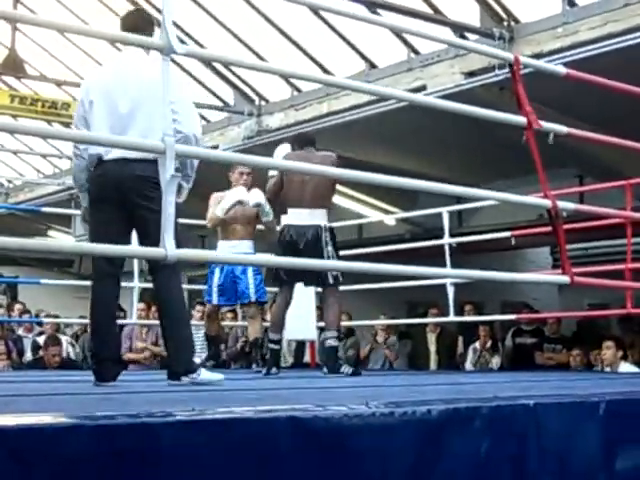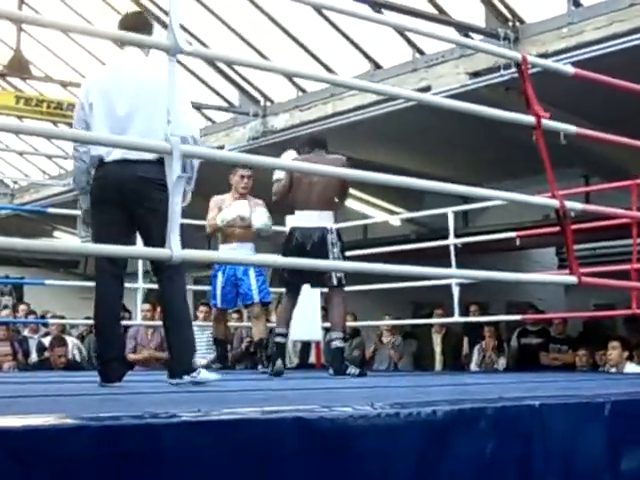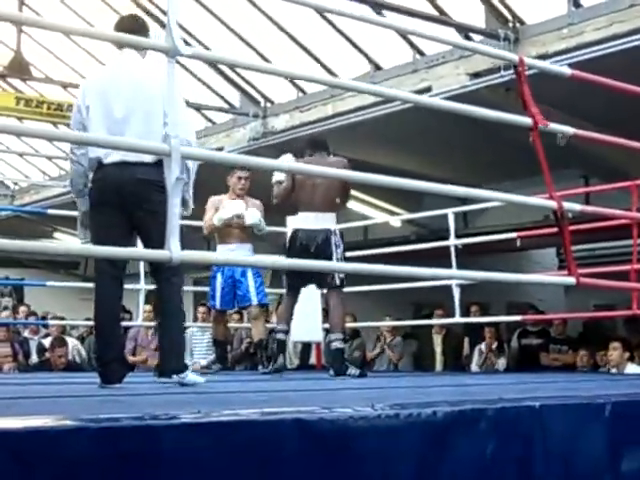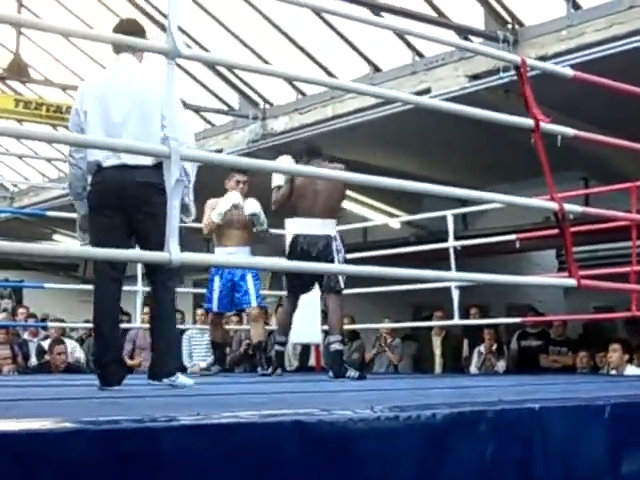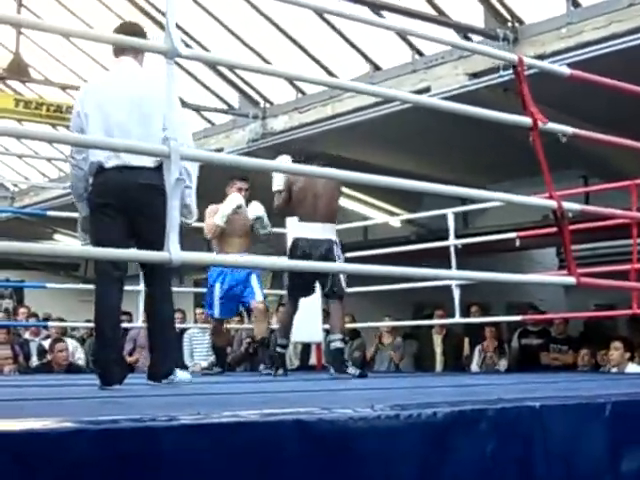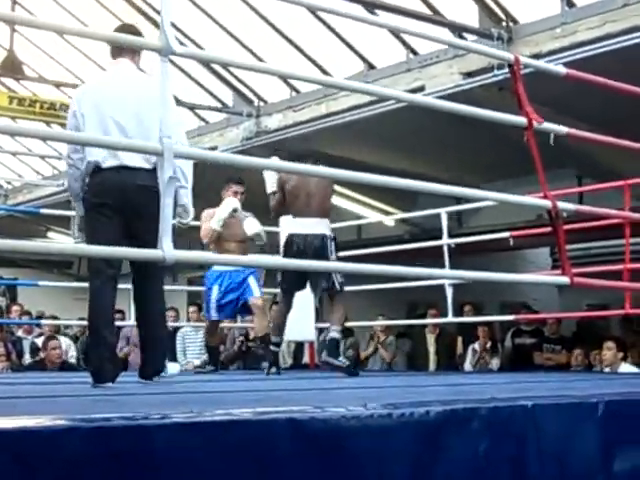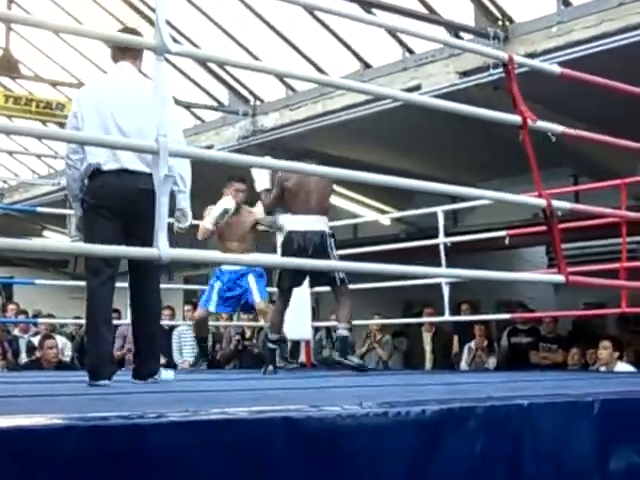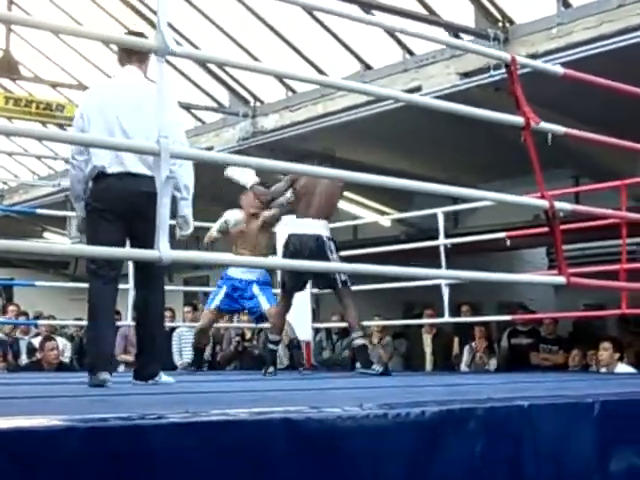
dt=0.1s
person 1, frame 1
left shoulder: (95, 79)
right shoulder: (164, 74)
left elbow: (80, 142)
right elbow: (189, 132)
left wrist: (83, 192)
right wrist: (185, 179)
left hip: (106, 177)
right hip: (148, 174)
left knee: (106, 272)
right knee: (165, 269)
left ankle: (105, 368)
right ankle: (182, 365)
person 1, frame 2
left shoulder: (94, 80)
right shoulder: (162, 74)
left elbow: (81, 145)
right elbow: (187, 134)
left wrist: (84, 193)
right wrist: (187, 181)
left hip: (108, 178)
right hip: (151, 176)
left knee: (109, 273)
right knee: (169, 270)
left ankle: (110, 368)
right ankle: (183, 365)
person 1, frame 3
left shoulder: (92, 83)
right shoulder: (160, 80)
left elbow: (78, 148)
right elbow: (183, 137)
left wrist: (82, 199)
right wrist: (186, 187)
left hip: (107, 181)
right hip: (149, 179)
left knee: (109, 275)
right knee: (166, 272)
left ankle: (111, 370)
right ankle: (173, 365)
person 1, frame 4
left shoulder: (90, 88)
right shoulder: (158, 84)
left elbow: (76, 152)
right elbow: (181, 141)
left wrist: (81, 203)
right wrist: (186, 193)
left hip: (106, 184)
right hip: (148, 182)
left knee: (108, 277)
right knee: (162, 275)
left ankle: (109, 372)
right ankle: (166, 367)
person 1, frame 5
left shoulder: (90, 91)
right shoulder: (158, 87)
left elbow: (78, 154)
right elbow: (180, 143)
left wrist: (82, 205)
right wrist: (188, 195)
left hip: (106, 186)
right hip: (149, 184)
left knee: (109, 278)
right knee: (158, 277)
left ankle: (110, 371)
right ankle: (163, 368)
person 1, frame 6
left shoulder: (87, 91)
right shoulder: (155, 88)
left elbow: (74, 154)
right elbow: (175, 144)
left wrist: (79, 203)
right wrist: (184, 194)
left hip: (102, 186)
right hip: (145, 185)
left knee: (103, 276)
right knee: (149, 277)
left ankle: (103, 369)
right ankle: (153, 366)
person 1, frame 7
left shoulder: (87, 94)
right shoulder: (155, 93)
left elbow: (73, 155)
right elbow: (174, 149)
left wrist: (77, 204)
right wrist: (182, 199)
left hip: (102, 188)
right hip: (144, 188)
left knee: (100, 275)
right knee: (145, 278)
left ankle: (100, 366)
right ankle: (147, 367)
person 1, frame 8
left shoulder: (93, 96)
right shoulder: (160, 97)
left elbow: (78, 157)
right elbow: (178, 154)
left wrist: (80, 205)
right wrist: (184, 205)
left hip: (106, 191)
right hip: (147, 191)
left knee: (102, 277)
right knee: (150, 281)
left ankle: (100, 364)
right ankle: (148, 368)
person 2, frame 1
left shoulder: (286, 159)
right shoulder: (331, 159)
left elbow: (271, 196)
left wrist: (274, 171)
left hip: (290, 230)
right hip: (317, 230)
left knee: (284, 295)
right knee: (331, 292)
left ankle: (273, 360)
right ankle: (331, 359)
person 2, frame 2
left shoulder: (295, 162)
right shoulder: (340, 162)
left elbow: (277, 197)
left wrist: (279, 174)
left hip: (297, 232)
right hip: (323, 232)
left knee: (290, 295)
right knee: (336, 293)
left ankle: (278, 356)
right ankle: (337, 360)
person 2, frame 3
right shoulder: (342, 164)
left elbow: (278, 199)
left wrist: (279, 176)
left hip: (299, 233)
right hip: (326, 233)
left knee: (291, 295)
right knee: (334, 294)
left ankle: (279, 354)
right ankle: (337, 360)
person 2, frame 4
left shoulder: (296, 173)
right shoulder: (339, 170)
left elbow: (276, 204)
left wrist: (278, 180)
left hip: (300, 239)
right hip: (327, 239)
left knee: (290, 299)
right knee: (333, 297)
left ankle: (278, 359)
right ankle: (336, 362)
person 2, frame 5
left shoulder: (293, 178)
left elbow: (279, 208)
left wrist: (278, 183)
left hip: (301, 243)
right hip: (327, 243)
left knee: (291, 302)
right knee: (335, 301)
left ankle: (279, 362)
right ankle: (337, 358)
person 2, frame 6
left shoulder: (285, 176)
left elbow: (276, 210)
left wrist: (271, 184)
left hip: (295, 239)
right hip: (321, 238)
left knee: (285, 300)
right knee: (336, 297)
left ankle: (273, 361)
right ankle: (332, 349)
person 2, frame 7
left shoulder: (285, 175)
right shoulder: (328, 175)
left elbow: (268, 206)
left wrist: (263, 185)
left hip: (294, 236)
right hip: (321, 235)
left knee: (282, 297)
right knee: (342, 292)
left ankle: (271, 359)
right ankle: (343, 347)
person 2, frame 8
left shoulder: (298, 174)
right shoulder: (338, 182)
left elbow: (267, 198)
left wrist: (249, 181)
left hip: (295, 240)
right hip: (319, 240)
left knee: (284, 300)
right knee: (345, 295)
left ankle: (271, 361)
right ankle: (363, 358)
person 3, frame 1
left shoulder: (257, 199)
right shoulder: (218, 197)
left elbow: (271, 226)
right elbow: (210, 222)
left wrist: (263, 206)
right wrist: (228, 203)
left hip: (247, 257)
right hip: (222, 257)
left knee: (253, 310)
right knee: (212, 309)
left ankle: (257, 359)
person 3, frame 2
left shoulder: (257, 204)
right shoulder: (218, 200)
left elbow: (267, 230)
right elbow: (209, 228)
left wrist: (264, 224)
right wrist: (227, 215)
right hip: (224, 260)
left knee: (256, 310)
right knee: (219, 313)
left ankle: (263, 360)
right ankle: (221, 359)
person 3, frame 3
left shoulder: (255, 204)
right shoulder: (215, 201)
left elbow: (263, 231)
right elbow: (207, 230)
left wrist: (258, 222)
right wrist: (224, 214)
left knee: (256, 311)
right knee: (218, 314)
left ankle: (262, 360)
right ankle: (221, 360)
person 3, frame 4
left shoulder: (252, 205)
right shoulder: (213, 203)
left elbow: (263, 230)
right elbow: (207, 230)
left wrist: (257, 215)
right wrist: (223, 209)
right hip: (221, 264)
left knee: (255, 313)
right knee: (215, 316)
left ankle: (262, 362)
right ankle: (219, 362)
person 3, frame 5
left shoulder: (252, 211)
right shoulder: (214, 210)
left elbow: (265, 232)
right elbow: (209, 234)
left wrist: (261, 218)
right wrist: (225, 212)
left hip: (246, 269)
right hip: (222, 270)
left knee: (260, 308)
right knee: (217, 322)
right ankle: (220, 363)
person 3, frame 6
left shoulder: (247, 218)
right shoulder: (210, 214)
left elbow: (261, 242)
right elbow: (206, 239)
left wrist: (258, 232)
right wrist: (222, 216)
left hip: (245, 271)
right hip: (219, 273)
left knee: (259, 305)
right knee: (212, 323)
right ankle: (213, 362)
person 3, frame 7
left shoulder: (251, 213)
right shoulder: (213, 210)
left elbow: (274, 225)
right elbow: (201, 236)
right wrist: (216, 215)
left hip: (249, 271)
right hip: (225, 272)
left knee: (263, 309)
right knee: (200, 316)
person 3, frame 8
left shoulder: (268, 218)
right shoulder: (232, 219)
left elbow: (280, 209)
right elbow: (208, 241)
right wrist: (221, 225)
left hip: (257, 280)
right hip: (232, 278)
left knee: (274, 313)
right knee: (204, 323)
right ankle: (197, 362)
